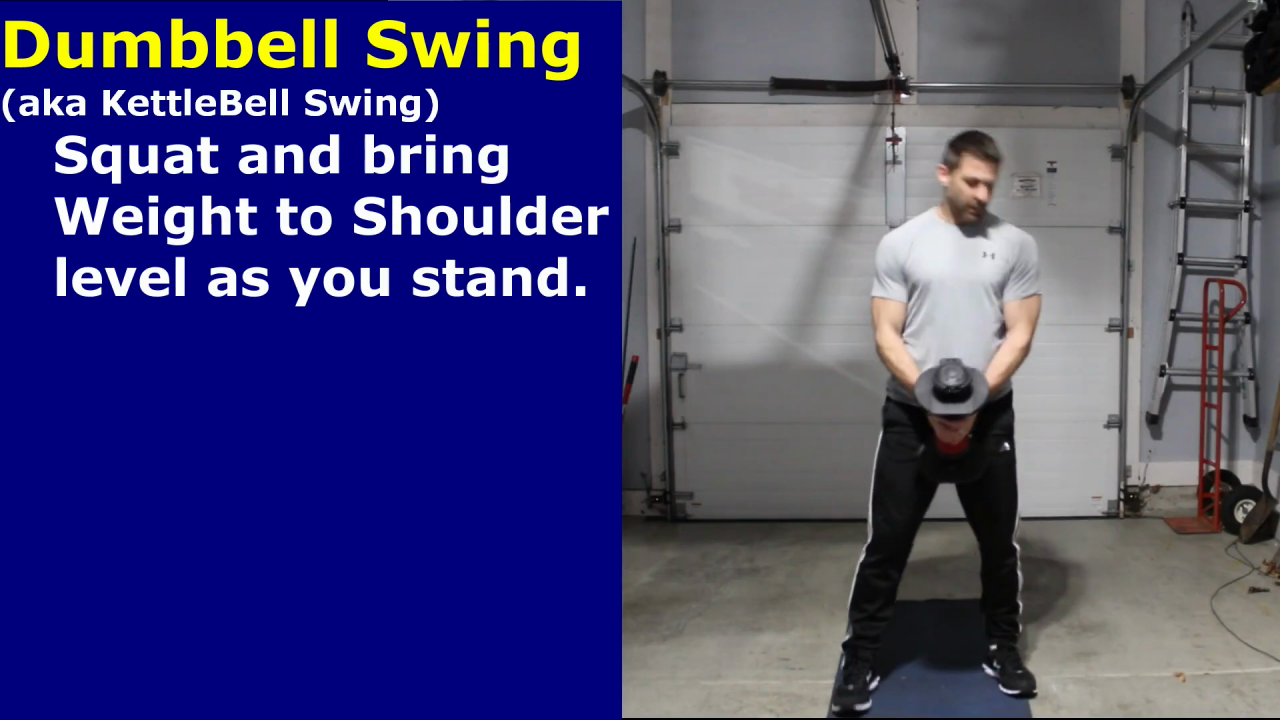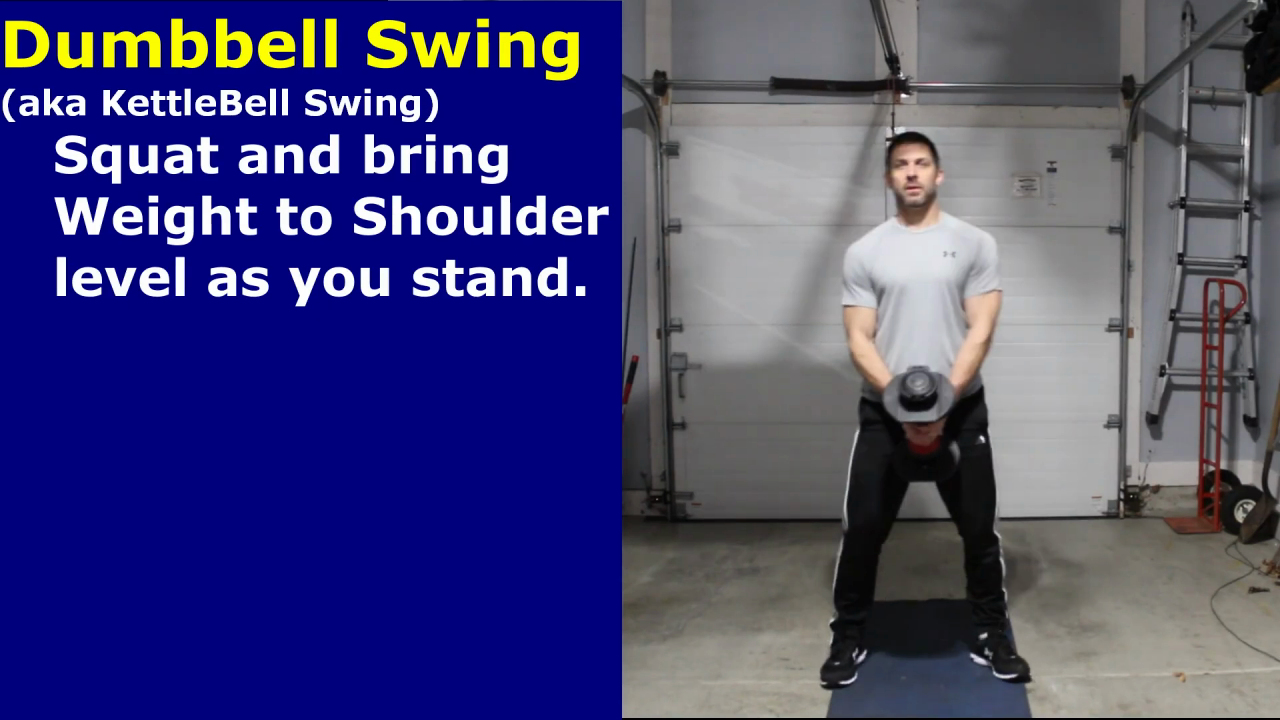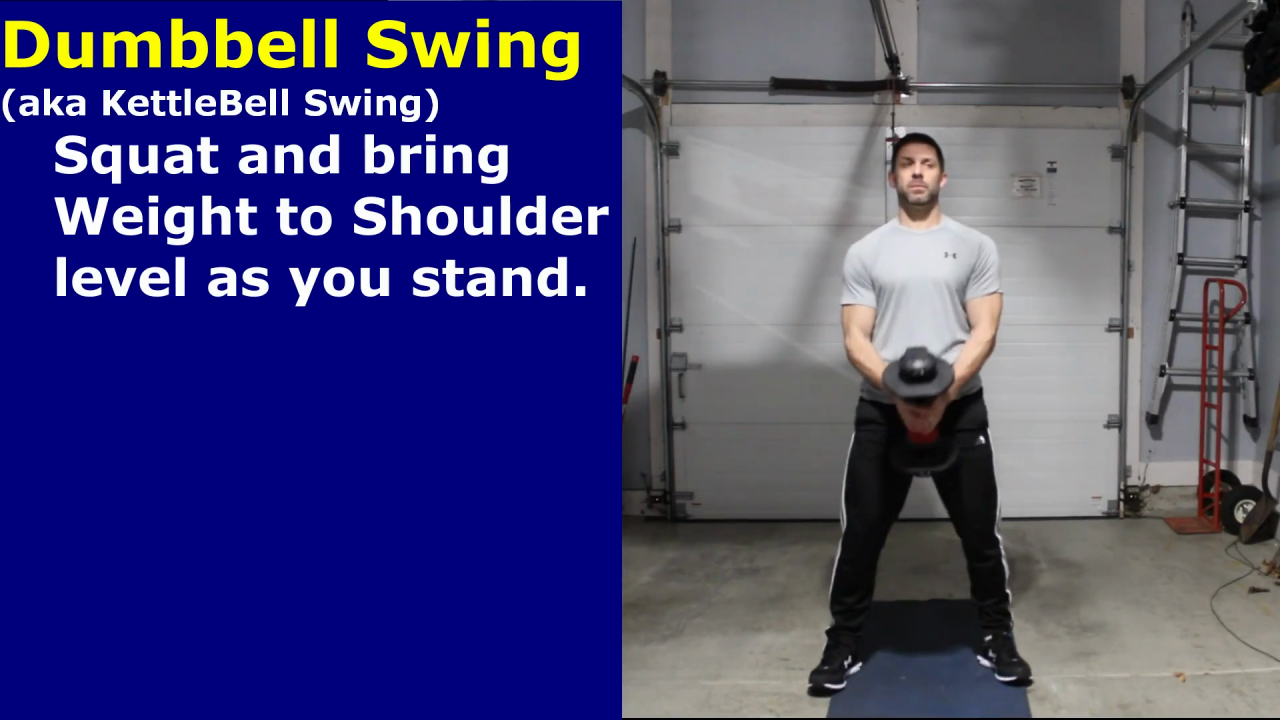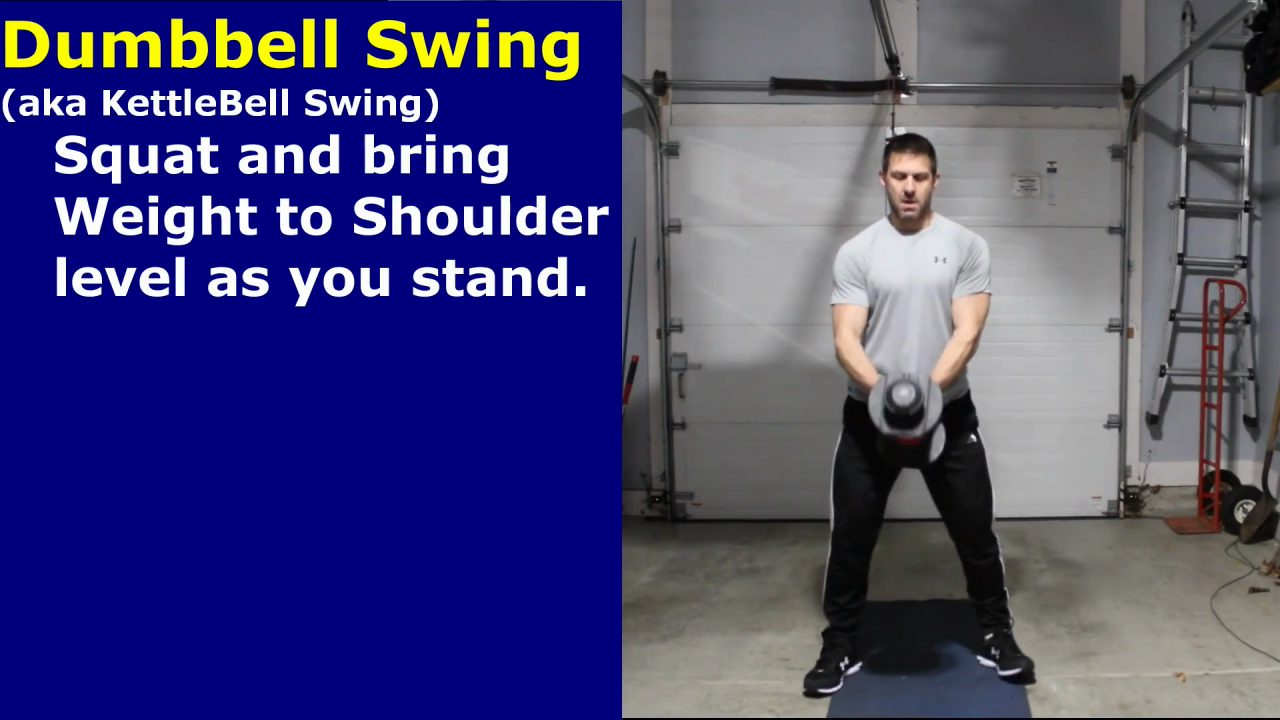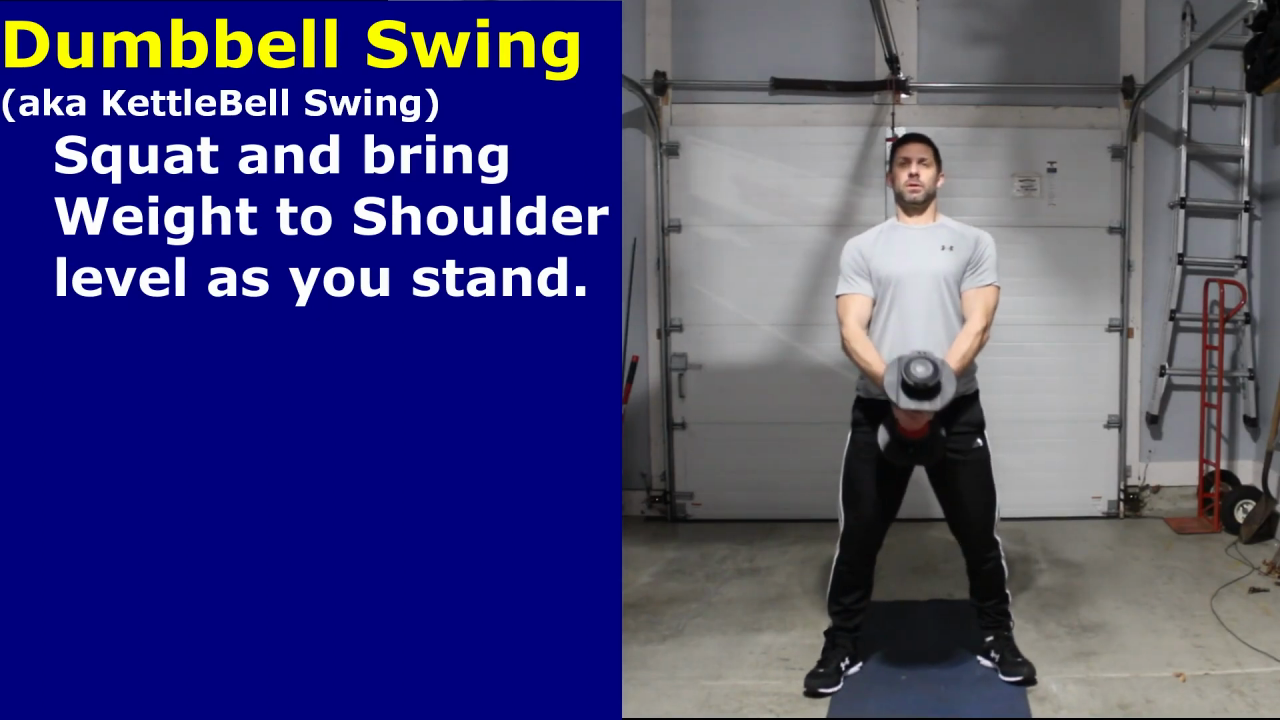
dt=1s
person 1, frame 1
left shoulder: (1016, 244)
right shoulder: (900, 243)
left elbow: (1020, 335)
right elbow: (887, 335)
left wrist: (974, 400)
left hip: (988, 412)
right hip: (909, 411)
left knee: (999, 539)
right knee: (887, 538)
left ankle: (1002, 647)
right ankle: (860, 659)
person 1, frame 2
left shoulder: (975, 243)
right shoulder: (863, 253)
left elbow: (982, 331)
right elbow: (860, 340)
left hip: (961, 410)
right hip: (882, 412)
left knee: (979, 530)
right knee: (863, 528)
left ankle: (990, 636)
right ankle: (849, 639)
person 1, frame 3
left shoulder: (976, 246)
right shoulder: (865, 252)
left elbow: (985, 331)
right elbow: (855, 338)
left wrist: (943, 392)
right wrist: (898, 391)
left hip: (960, 410)
right hip: (881, 412)
left knee: (980, 530)
right knee: (861, 532)
left ankle: (996, 638)
right ankle: (844, 643)
person 1, frame 4
left shoulder: (967, 245)
right shoulder: (855, 252)
left elbow: (967, 332)
right elbow: (847, 337)
left hip: (949, 410)
right hip: (869, 413)
left knee: (975, 529)
right knee: (850, 535)
left ankle: (996, 636)
right ankle: (840, 647)
person 1, frame 5
left shoulder: (974, 242)
right shoulder: (861, 248)
left elbow: (977, 325)
right elbow: (851, 329)
left hip: (956, 409)
right hip: (878, 409)
left knee: (978, 532)
right knee: (859, 534)
left ankle: (997, 639)
right ankle: (841, 646)
